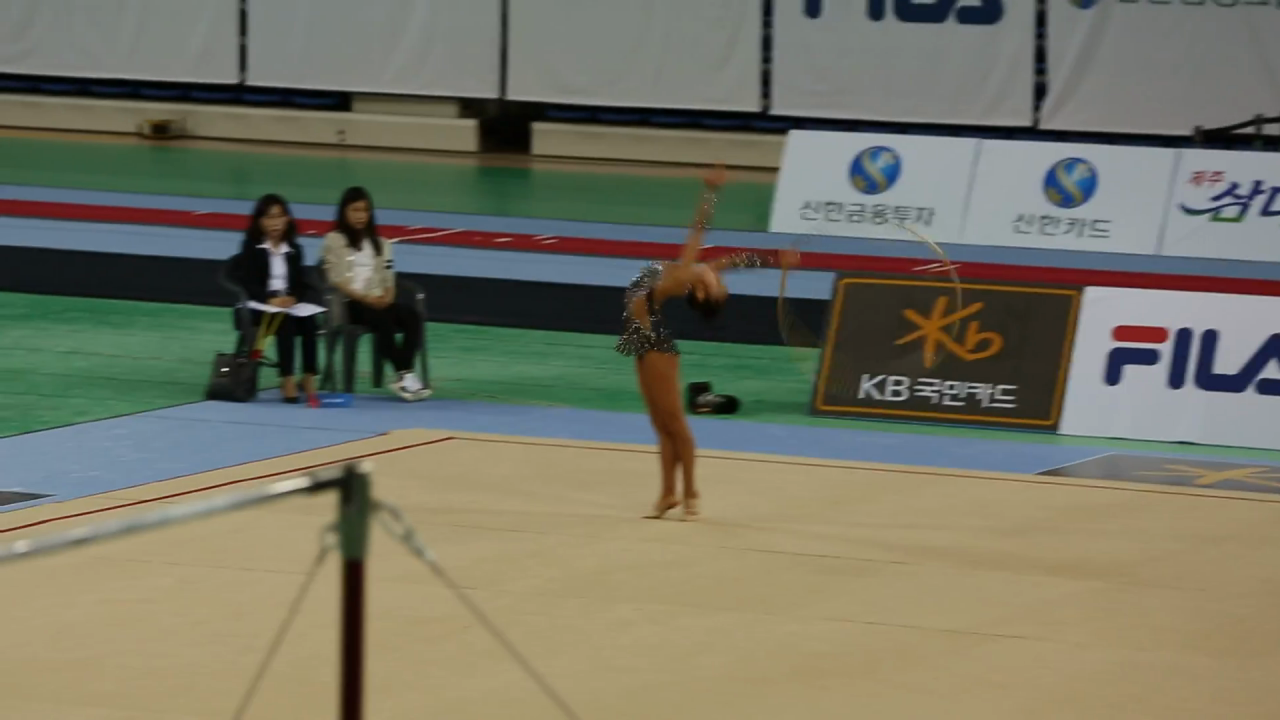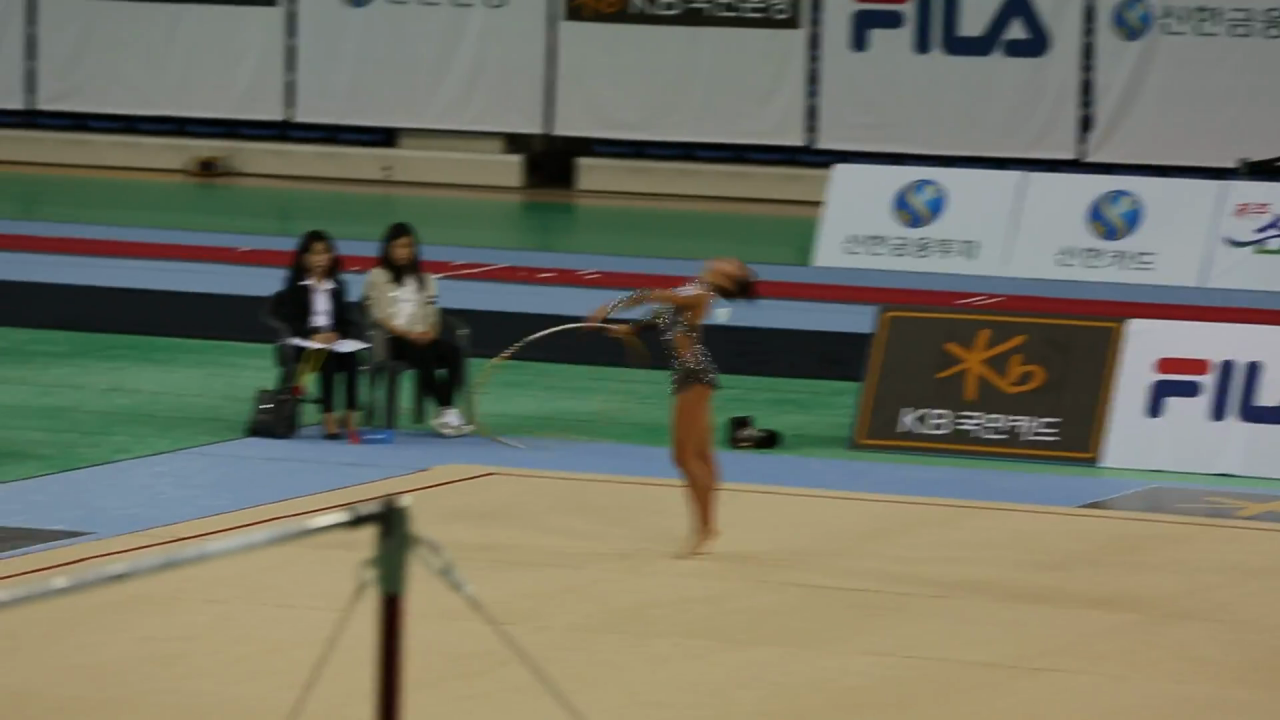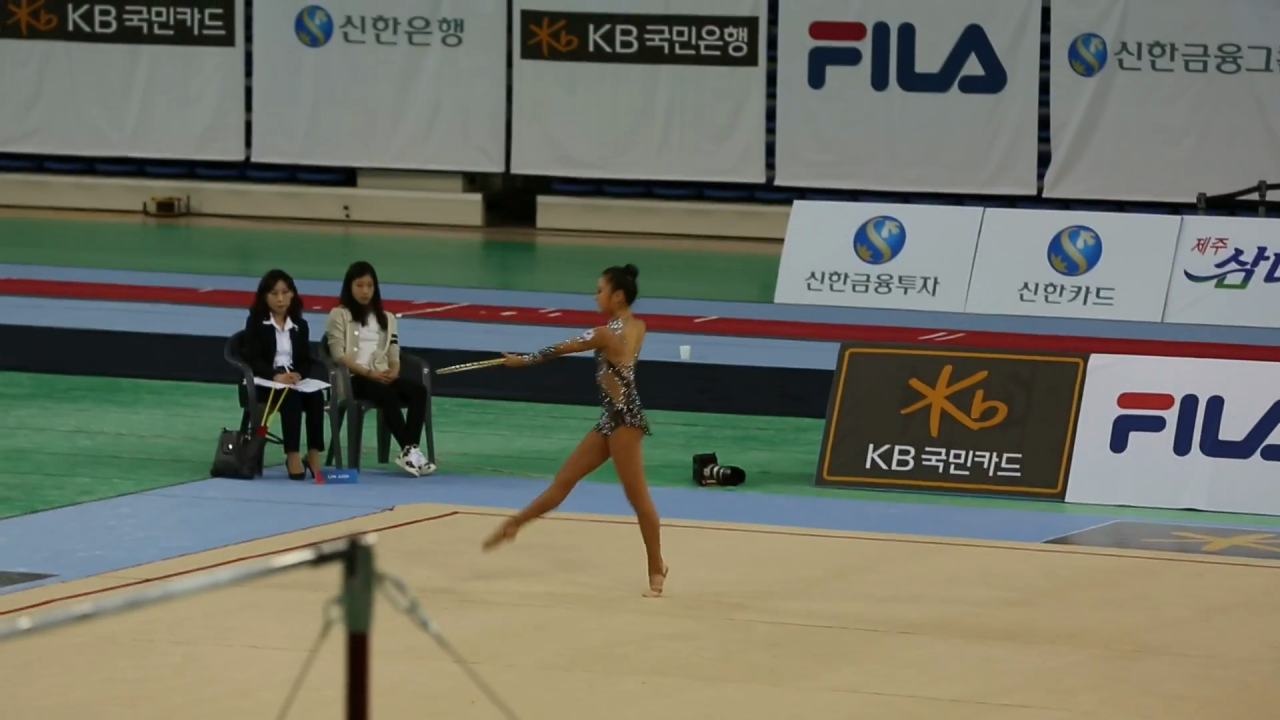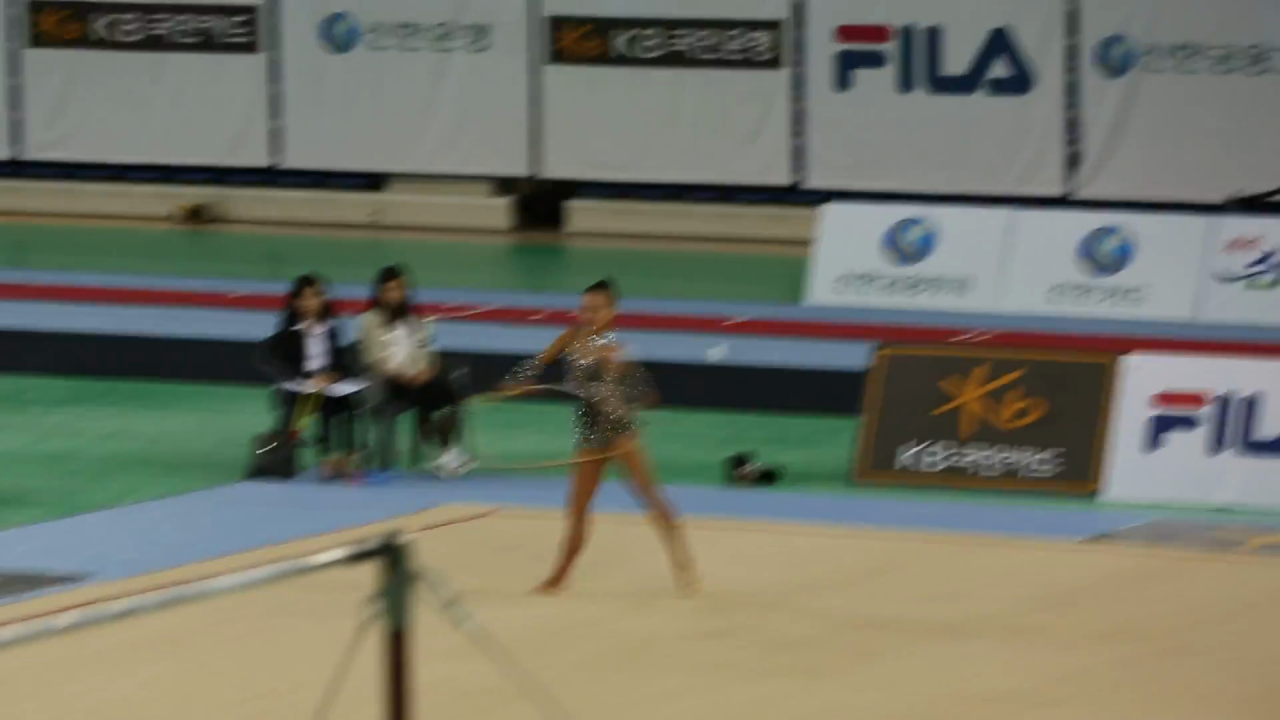
dt=0.4s
person 1, frame 1
left shoulder: (679, 281)
right shoulder: (686, 273)
right elbow: (733, 259)
left hip: (654, 342)
right hip: (646, 342)
left knee: (672, 421)
right knee: (662, 422)
left ankle: (688, 491)
right ankle: (669, 492)
person 1, frame 2
left shoulder: (697, 296)
right shoulder: (697, 292)
left elbow: (652, 295)
right elbow: (665, 316)
left wrist: (608, 309)
right wrist: (630, 328)
left hip: (695, 376)
right hip: (690, 373)
left knee: (685, 456)
right knee: (700, 454)
left ankle: (703, 528)
right ankle: (704, 525)
person 1, frame 3
left shoulder: (607, 333)
right shoulder: (636, 327)
left elbow: (562, 349)
left wrist: (522, 359)
left hip: (623, 417)
right hip: (612, 417)
left knee: (637, 496)
right knee: (563, 480)
left ankle: (656, 568)
right ankle: (512, 525)
person 1, frame 4
left shoulder: (612, 347)
right shoulder: (572, 337)
left elbow: (633, 380)
right elbow: (539, 363)
right wrist: (517, 380)
left hip: (615, 425)
right hip: (589, 430)
left knee: (650, 495)
right knee: (576, 507)
left ankle: (682, 564)
right ankle: (557, 577)
person 2, frame 1
left shoulder: (380, 243)
right shoulder: (334, 240)
left elbow: (388, 278)
right elbow: (335, 279)
left wrist: (388, 295)
right wrist: (364, 297)
left hip: (379, 302)
right hip: (349, 302)
left knee: (411, 315)
right knee: (383, 319)
left ankle: (405, 373)
right ankle: (403, 374)
person 2, frame 2
left shoulder: (425, 279)
right shoulder: (377, 276)
left elbow: (432, 314)
right elbow: (378, 315)
left wrist: (431, 332)
right wrist: (406, 333)
left hip: (421, 337)
right hip: (391, 338)
left knee: (453, 351)
right knee: (424, 356)
left ankle: (447, 410)
right ankle: (444, 411)
person 2, frame 3
left shoulder: (386, 318)
right shoulder: (339, 315)
left elbow: (394, 354)
right elbow: (339, 355)
left wrist: (393, 371)
right wrist: (369, 372)
left hip: (383, 377)
right hip: (353, 378)
left knee: (418, 390)
right knee: (387, 394)
left ankle: (411, 449)
right ankle: (408, 450)
person 2, frame 4
left shoulder: (414, 322)
right shoulder: (369, 320)
left elbow: (424, 356)
right elbow: (371, 359)
left wrist: (425, 373)
right wrist: (402, 375)
left hip: (417, 379)
right hip: (386, 381)
left knee: (448, 391)
right knee: (423, 396)
left ankle: (449, 449)
right ankle: (444, 452)
person 3, frame 1
left shoulder: (293, 249)
right shoulder: (250, 247)
left elbow: (301, 284)
right elbow: (246, 283)
left wrist: (292, 298)
right wrist: (270, 299)
left hip: (289, 304)
right hip: (260, 305)
left knee: (308, 322)
right knee: (285, 323)
left ankle: (309, 377)
right ankle: (287, 379)
person 3, frame 2
left shoulder: (337, 285)
right shoulder: (295, 283)
left elbow: (344, 320)
right elbow: (290, 319)
left wrist: (335, 334)
right wrist: (313, 335)
left hip: (331, 339)
right hip: (303, 341)
left knee: (350, 357)
right knee: (326, 357)
left ankle: (351, 414)
right ankle: (328, 416)
person 3, frame 3
left shoulder: (300, 325)
right shoulder: (255, 323)
left elbow: (307, 360)
right elbow: (252, 359)
left wrist: (298, 374)
right wrist: (276, 376)
left hip: (294, 379)
right hip: (264, 381)
left knee: (316, 397)
right knee: (291, 398)
left ankle: (314, 454)
right ankle: (293, 455)
person 3, frame 4
left shoulder: (330, 328)
right shoulder: (289, 328)
left elbow: (339, 361)
right elbow: (283, 362)
left wrist: (331, 377)
right wrist: (310, 379)
left hip: (327, 382)
right hip: (298, 385)
left knee: (346, 399)
right knee: (324, 400)
left ankle: (347, 455)
right ankle: (328, 456)
